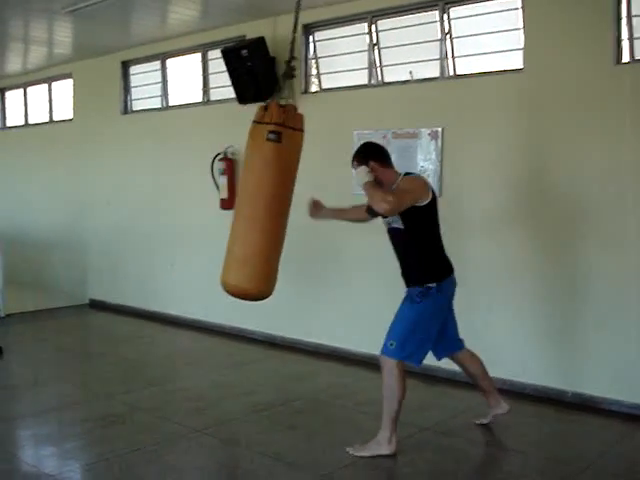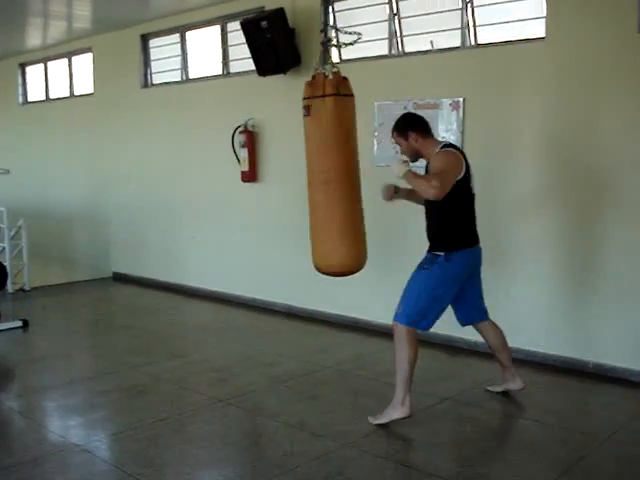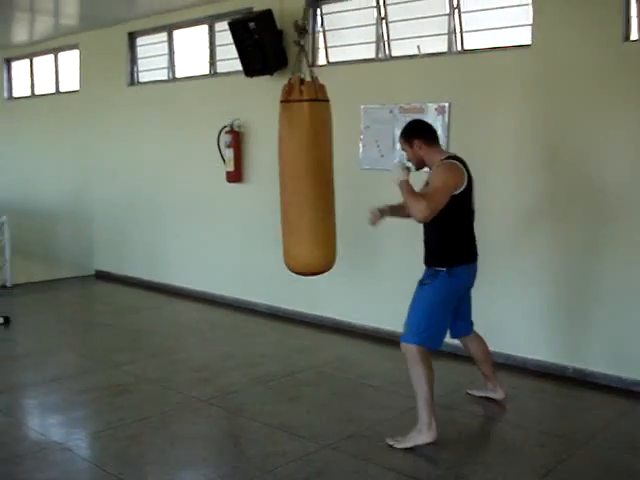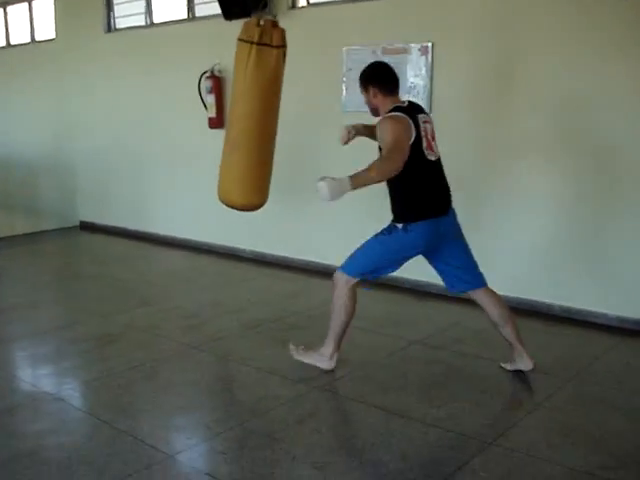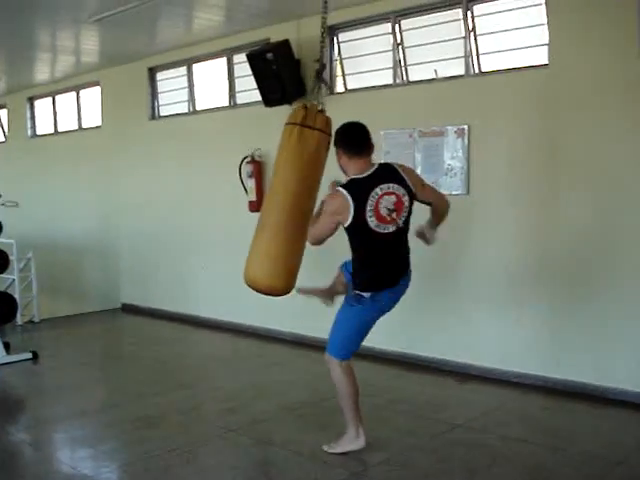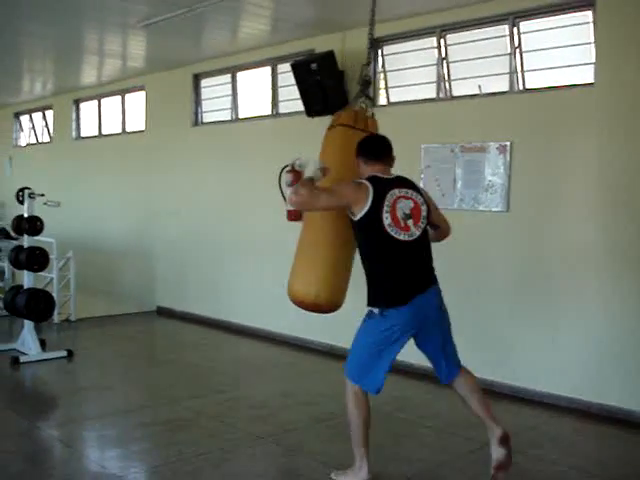
dt=0.5s
person 1, frame 1
left shoulder: (412, 184)
right shoulder: (398, 189)
left elbow: (387, 205)
right elbow: (366, 211)
left wrist: (366, 182)
right wrist: (326, 212)
left hip: (430, 287)
right hip: (436, 284)
left knee: (391, 358)
right knee: (453, 349)
left ankle: (386, 439)
right ankle: (495, 401)
person 1, frame 2
left shoulder: (447, 157)
right shoulder: (442, 158)
left elbow: (434, 190)
left wrist: (404, 171)
right wrist: (398, 191)
left hip: (447, 257)
right hip: (467, 252)
left knee: (403, 325)
right knee: (479, 318)
left ankle: (400, 403)
right ankle: (511, 377)
person 1, frame 3
left shoulder: (448, 171)
right shoulder: (447, 169)
left elbow: (423, 212)
right elbow: (429, 212)
left wrist: (402, 181)
right wrist: (387, 209)
left hip: (446, 271)
right hip: (463, 266)
left knee: (412, 345)
right knee: (464, 330)
left ankle: (425, 428)
right ankle: (492, 386)
person 1, frame 4
left shoulder: (395, 123)
right shoulder: (416, 111)
left elbow: (393, 162)
left wrist: (346, 183)
right wrist: (359, 130)
left hip: (412, 228)
right hip: (443, 220)
left knee: (345, 278)
right knee: (477, 288)
left ankle: (328, 353)
right ankle: (521, 355)
person 1, frame 5
left shoulder: (342, 197)
right shoulder: (400, 174)
left elbow: (314, 237)
right elbow: (441, 203)
right wrist: (430, 228)
left hip: (371, 293)
right hip: (400, 278)
left knee: (336, 359)
right knee: (348, 268)
left ankle: (355, 436)
right ankle: (328, 292)
person 1, frame 6
left shoulder: (359, 190)
right shoulder: (417, 191)
left elbow: (297, 198)
right elbow: (443, 230)
left wrist: (312, 175)
left hip: (390, 312)
right hip: (428, 298)
left knee: (355, 385)
right knee: (452, 371)
right ankle: (494, 433)
